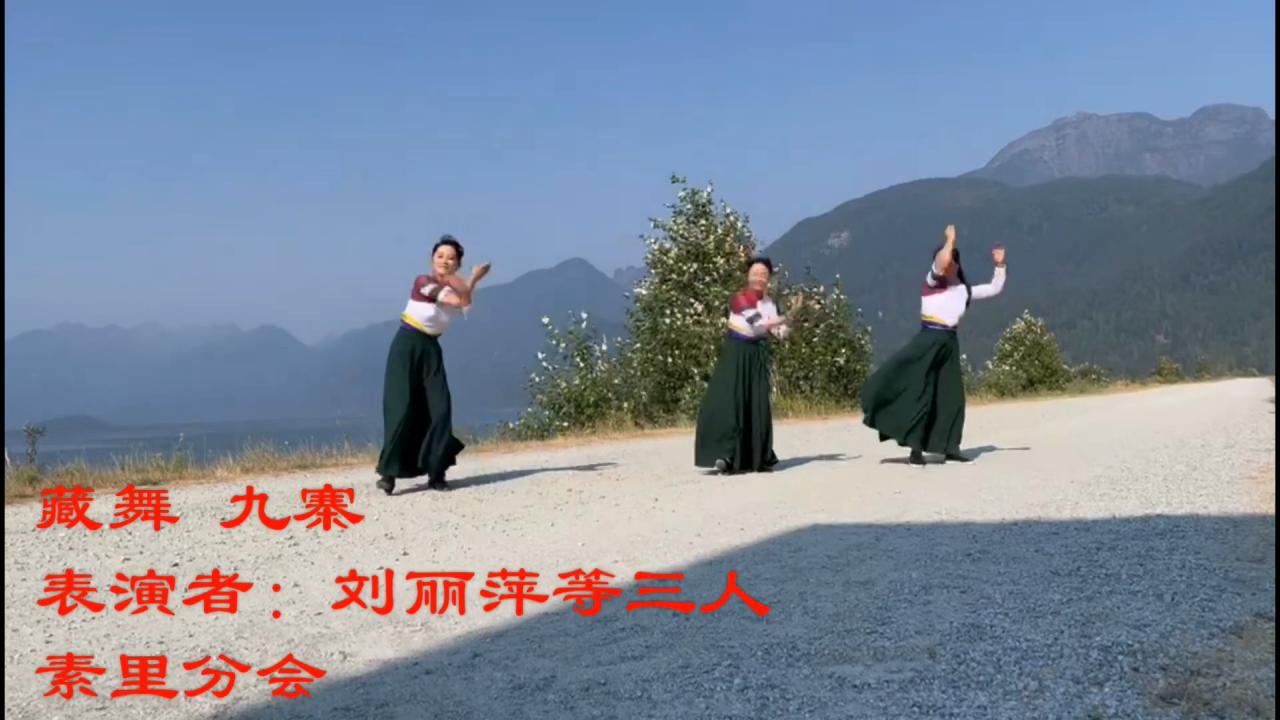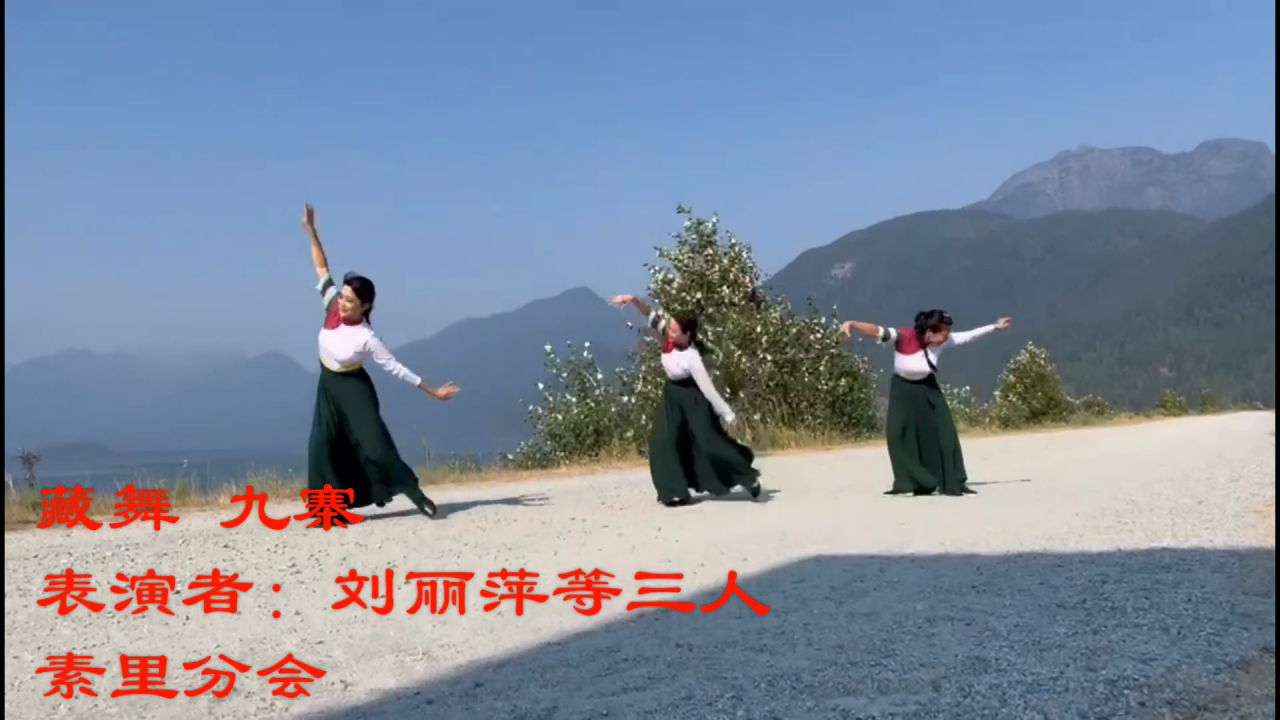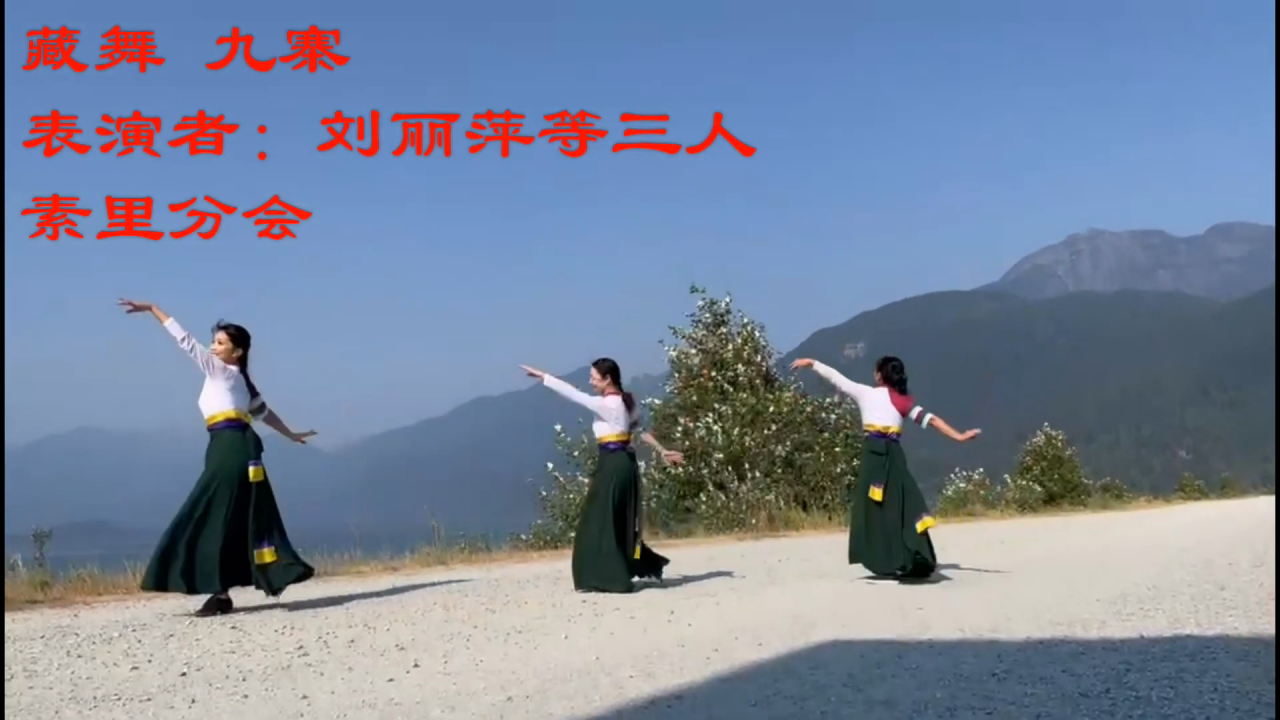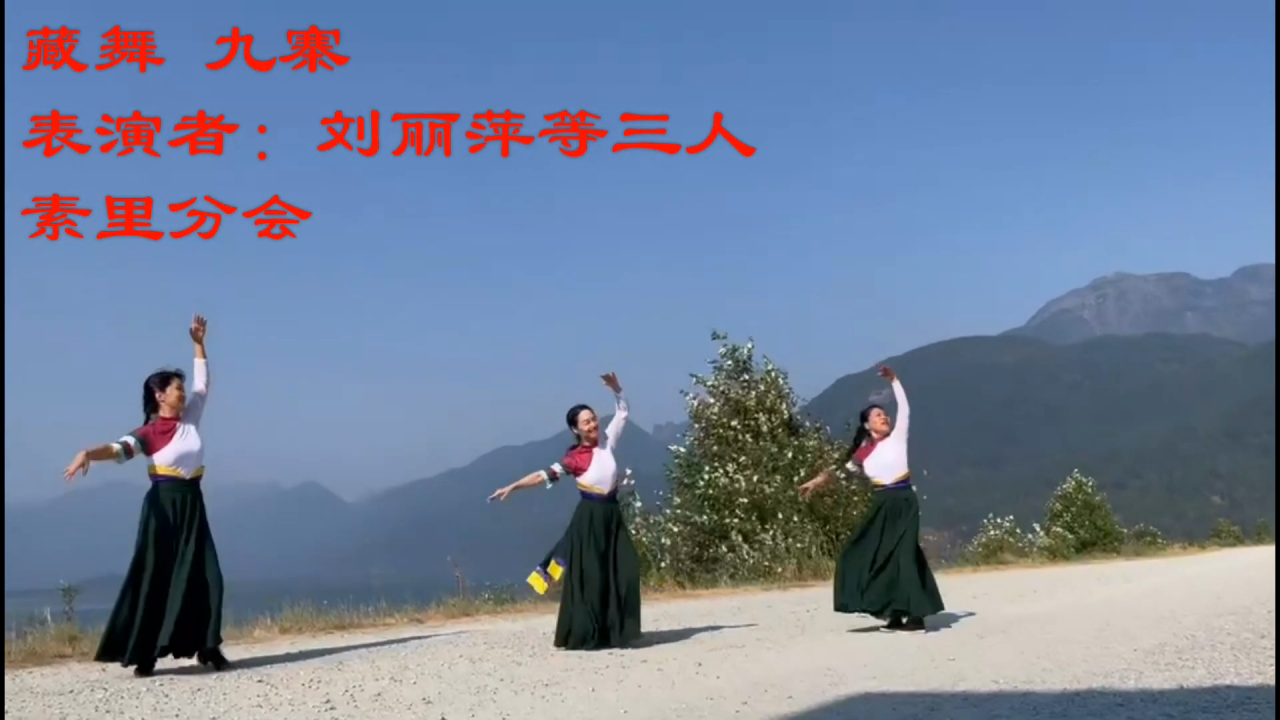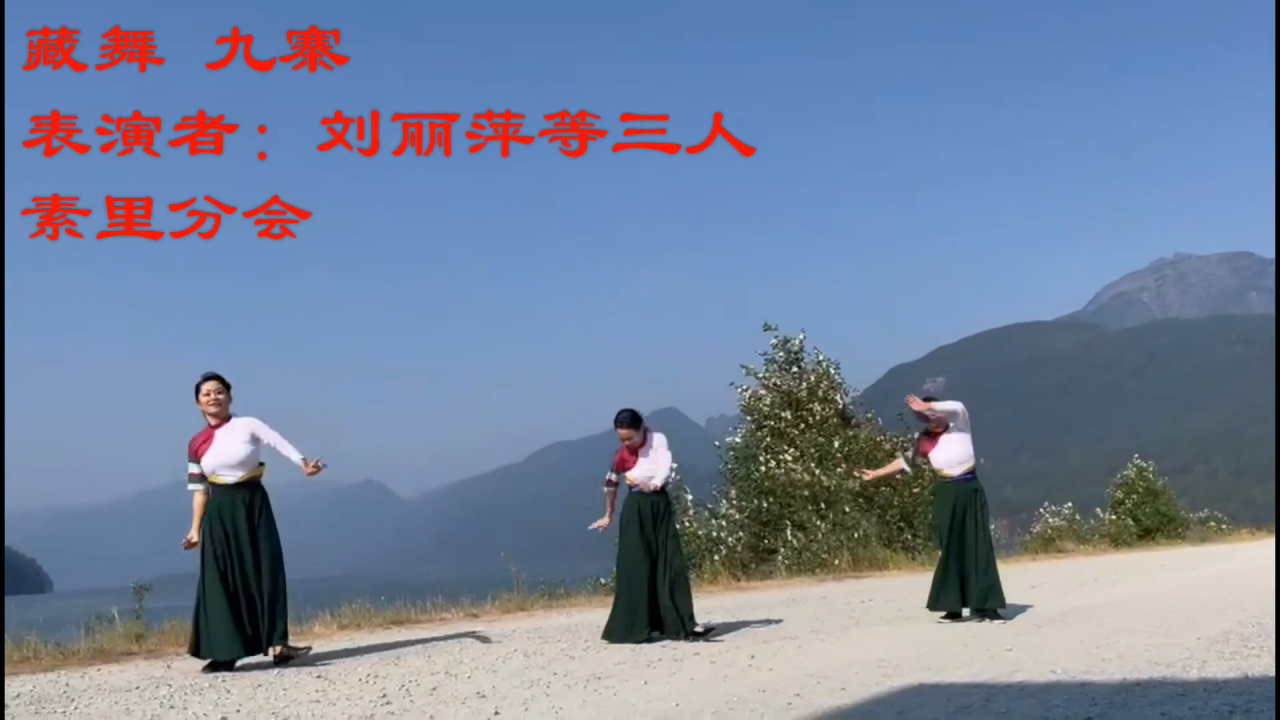
dt=1s
person 1, frame 1
left shoulder: (454, 294)
right shoulder: (422, 283)
left elbow: (464, 300)
right elbow: (459, 300)
left wrist: (473, 280)
right wrist: (474, 278)
left hip: (430, 354)
right hip: (405, 350)
left knee: (438, 410)
right knee: (401, 410)
left ankle: (435, 473)
right ankle: (389, 473)
person 1, frame 2
left shoulder: (366, 338)
right shoulder: (333, 309)
left elbow: (395, 368)
right elbow: (322, 269)
left wrist: (431, 391)
right wrist: (311, 230)
left hip: (354, 388)
right hip: (328, 384)
left knee: (373, 445)
right knee: (322, 447)
left ankle: (415, 493)
person 1, frame 3
left shoulder: (221, 372)
right shoulder: (238, 382)
left elbow: (186, 341)
right elbow: (262, 412)
left wrist: (152, 309)
right wrist: (292, 435)
left hip: (229, 449)
right hip: (235, 449)
left knee: (216, 518)
right knee: (245, 519)
left ankle: (220, 594)
right ankle: (274, 578)
person 1, frame 4
left shoulder: (192, 423)
right shoulder: (147, 433)
left elbow: (202, 383)
right elbow: (115, 451)
left wrist: (199, 343)
right wrist: (87, 454)
left hip: (192, 504)
right hip: (164, 506)
left knee: (203, 576)
right knee: (156, 577)
left ankle: (205, 646)
right ankle: (145, 655)
person 1, frame 5
left shoulder: (247, 426)
right shoulder: (196, 444)
left elbow: (278, 442)
right elbow: (198, 488)
left wrist: (304, 462)
right wrist: (195, 527)
left hip: (252, 506)
right hip: (220, 510)
left knee: (265, 576)
right knee: (221, 578)
left ankle: (277, 646)
right ankle: (225, 652)
person 2, frame 1
left shoulder: (768, 304)
right shoulder: (741, 299)
left elbow: (780, 331)
right elbow: (759, 325)
left wrist: (781, 329)
right wrist: (777, 322)
left hip: (756, 357)
right hip: (734, 354)
left knee: (756, 406)
right knee: (727, 403)
left ankle: (757, 459)
right ankle: (728, 457)
person 2, frame 2
left shoulder: (692, 358)
right shoulder: (669, 338)
left elbow: (708, 389)
right elbow: (651, 314)
left wrist: (727, 415)
right wrist: (633, 300)
left hip: (692, 396)
right hip: (672, 393)
left knee: (709, 443)
right knee: (662, 443)
left ankle: (748, 477)
right ankle: (677, 492)
person 2, frame 3
left shoulder: (608, 404)
right shoulder: (623, 402)
left elbow: (574, 394)
right elbow: (640, 429)
left wrist: (543, 376)
right wrist: (662, 451)
left hip: (614, 464)
right hip: (621, 462)
left knee: (605, 522)
right knee: (610, 520)
left ankle: (618, 579)
person 2, frame 4
left shoulder: (607, 442)
right shoulder: (574, 458)
left elbow: (623, 412)
right elbow: (543, 475)
left wrist: (616, 388)
right wrist: (512, 486)
left hip: (612, 514)
right hip: (589, 516)
left knee: (625, 570)
right knee: (590, 575)
left ankle: (617, 629)
right ankle: (584, 635)
person 2, frame 5
left shoulder: (658, 440)
right shoulder: (621, 457)
left elbow: (666, 468)
right elbow: (609, 486)
left wrist: (657, 480)
right wrist: (607, 516)
left hip: (660, 508)
right hip: (635, 513)
left knee: (672, 566)
right knee: (637, 569)
left ankle: (685, 624)
right ankle: (638, 629)
person 3, frame 1
left shoulder: (964, 288)
right shoulder: (932, 282)
left elbow: (995, 289)
right elbow: (940, 264)
left wrist: (999, 265)
right wrist: (950, 240)
left hip: (949, 344)
right hip: (928, 341)
left knee: (953, 398)
right knee: (917, 391)
left ankle: (949, 450)
right ankle: (915, 448)
person 3, frame 2
left shoulder: (942, 341)
right shoulder: (905, 338)
left elbow: (967, 336)
right elbow: (877, 331)
left wrist: (994, 327)
right wrist: (851, 324)
left hip: (926, 392)
right hip: (902, 390)
left knee: (944, 432)
right knee: (898, 435)
left ankle: (954, 483)
right ankle: (909, 482)
person 3, frame 3
left shoulder: (867, 394)
right shoulder: (905, 401)
left elbow: (838, 379)
right elbow: (929, 419)
left wrist: (812, 363)
right wrist: (959, 436)
left hip: (874, 452)
right hip: (894, 454)
left knee: (875, 510)
right knee: (899, 507)
left ankle: (886, 566)
right ankle: (912, 564)
person 3, frame 4
left shoulder: (897, 437)
right shoulder: (863, 452)
left elbow: (903, 408)
left wrist: (894, 380)
right wrist: (815, 483)
left hip: (904, 501)
right hip: (882, 505)
left knee: (902, 557)
right knee: (874, 557)
left ankle: (914, 616)
right ankle: (896, 615)
person 3, frame 5
left shoulder: (959, 426)
right shoulder: (925, 442)
left elbow: (959, 408)
right elbow: (904, 463)
left wrist: (929, 405)
right wrist: (876, 473)
left hip: (970, 492)
right hip: (946, 497)
left knee: (979, 548)
right knee: (951, 549)
left ankle: (989, 607)
right ankle: (954, 607)
